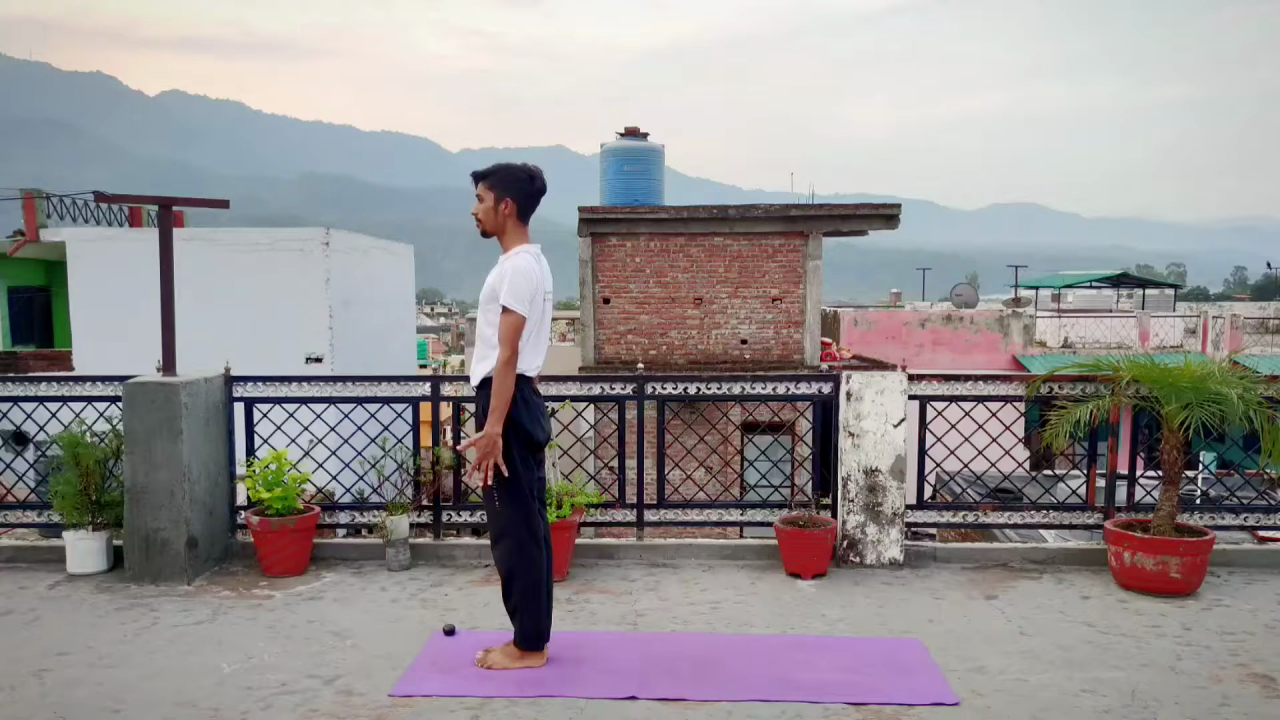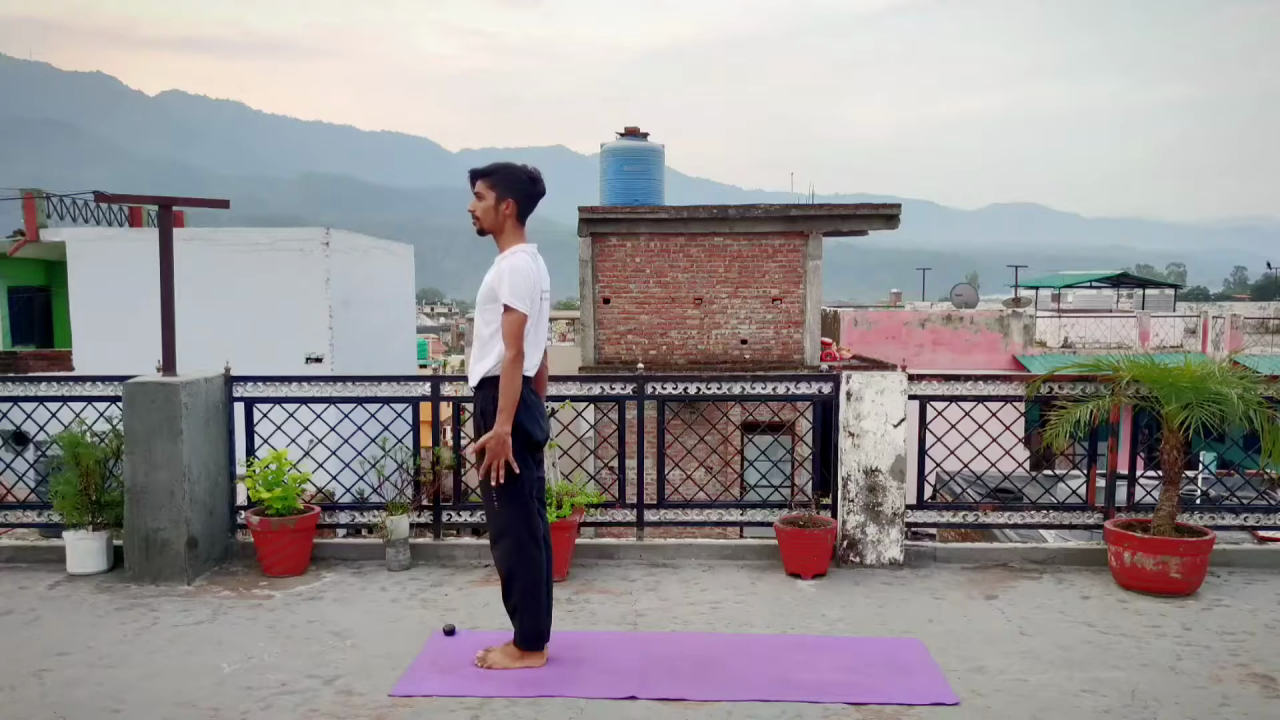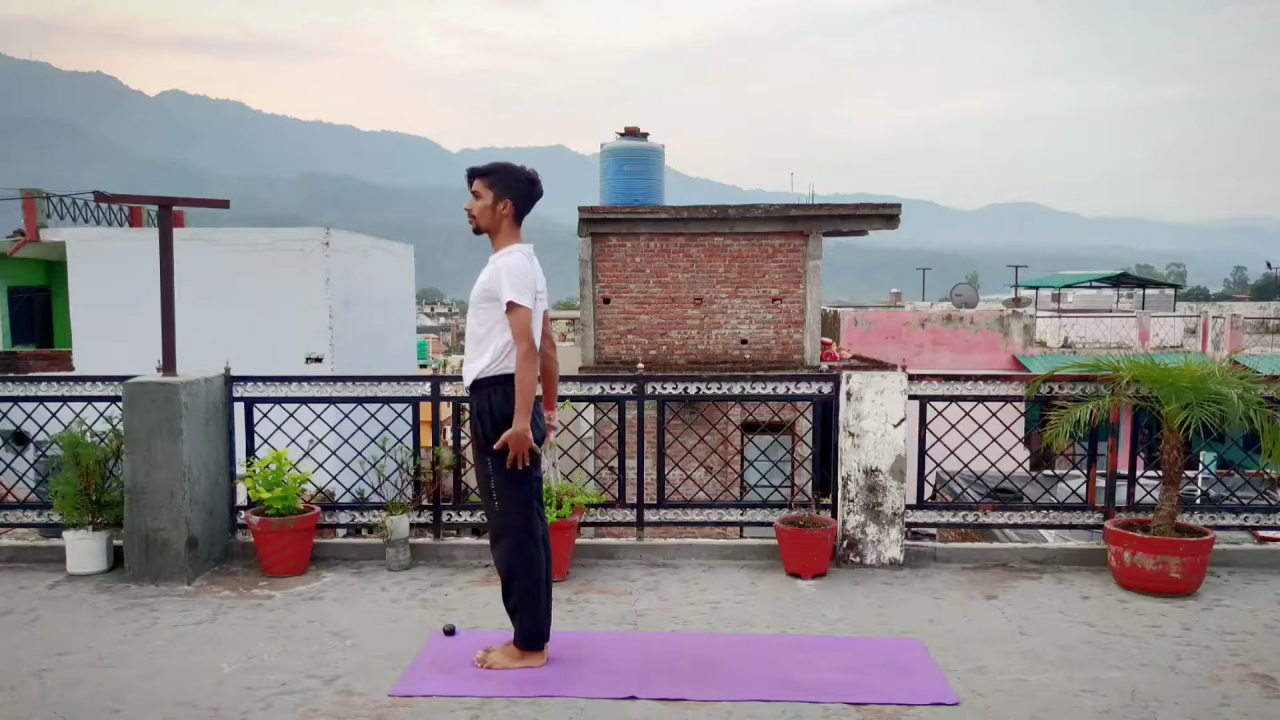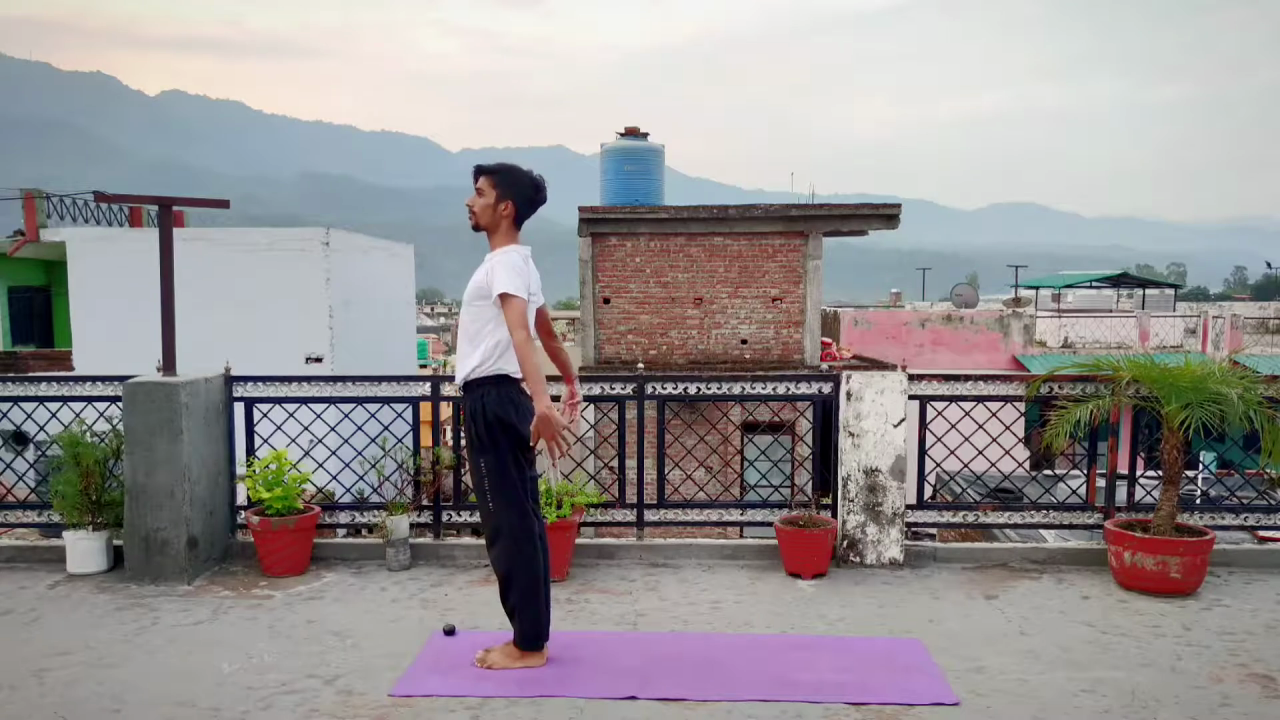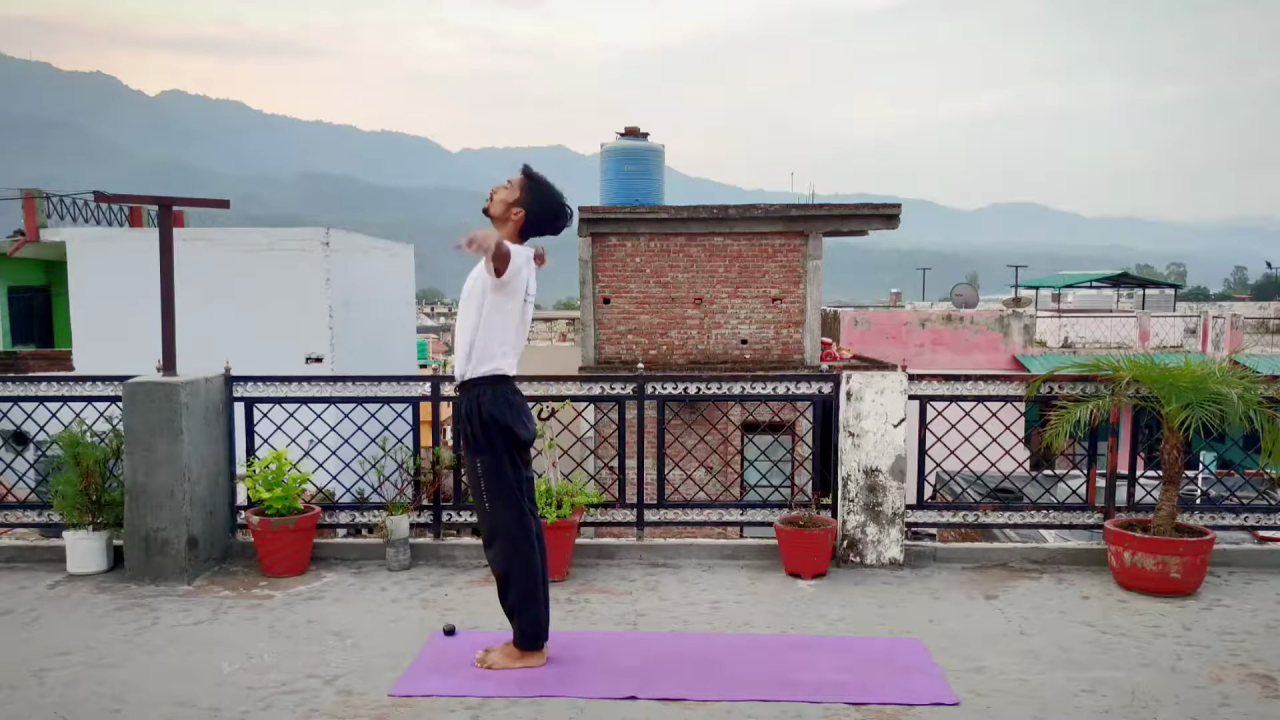
dt=0.2s
person 1, frame 1
left shoulder: (516, 267)
right shoulder: (531, 262)
left elbow: (508, 353)
left wrist: (493, 427)
left hip: (508, 404)
right hip: (521, 401)
left knee: (514, 528)
right knee: (526, 525)
left ankle: (528, 646)
right ankle: (532, 637)
person 1, frame 2
left shoulder: (514, 266)
right shoulder: (527, 262)
left elbow: (513, 352)
left wrist: (501, 425)
left hip: (504, 403)
right hip: (518, 402)
left knee: (513, 527)
right knee: (526, 525)
left ankle: (528, 646)
right ankle: (531, 636)
person 1, frame 3
left shoulder: (508, 264)
right shoulder: (522, 263)
left elbow: (525, 347)
right elbow: (546, 345)
left wrist: (521, 420)
right wrist: (549, 408)
left hip: (499, 401)
right hip: (507, 402)
left knee: (512, 525)
right knee: (524, 524)
left ankle: (528, 645)
right ankle: (531, 635)
person 1, frame 4
left shoulder: (504, 263)
right shoulder: (516, 263)
left elbow: (521, 334)
right elbow: (547, 331)
left wrist: (540, 400)
right wrist: (571, 381)
left hip: (492, 402)
right hip: (498, 400)
left knee: (509, 525)
right knee: (520, 523)
left ankle: (528, 645)
right ankle: (530, 636)
person 1, frame 5
left shoulder: (509, 255)
right shoulder: (519, 256)
left elbow: (501, 252)
left wrist: (490, 240)
left hip: (488, 400)
right hip: (497, 400)
left knee: (507, 524)
right knee: (517, 521)
left ankle: (528, 644)
right ankle: (531, 635)
